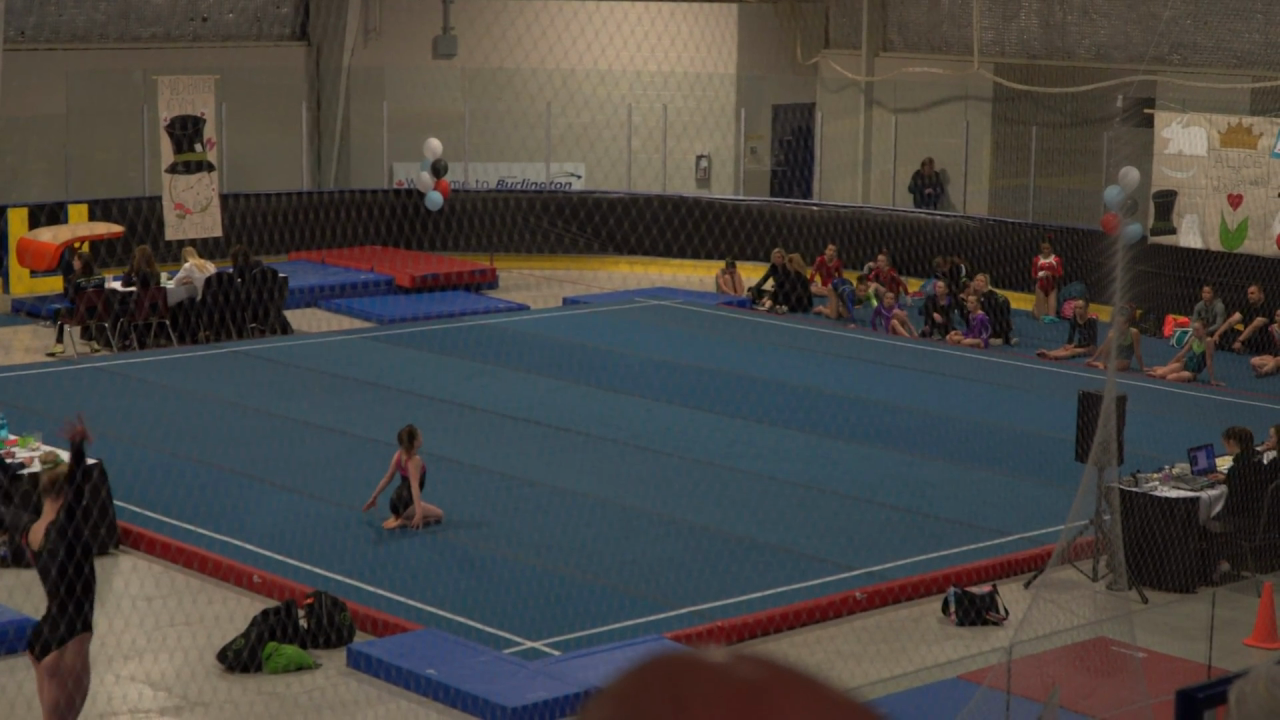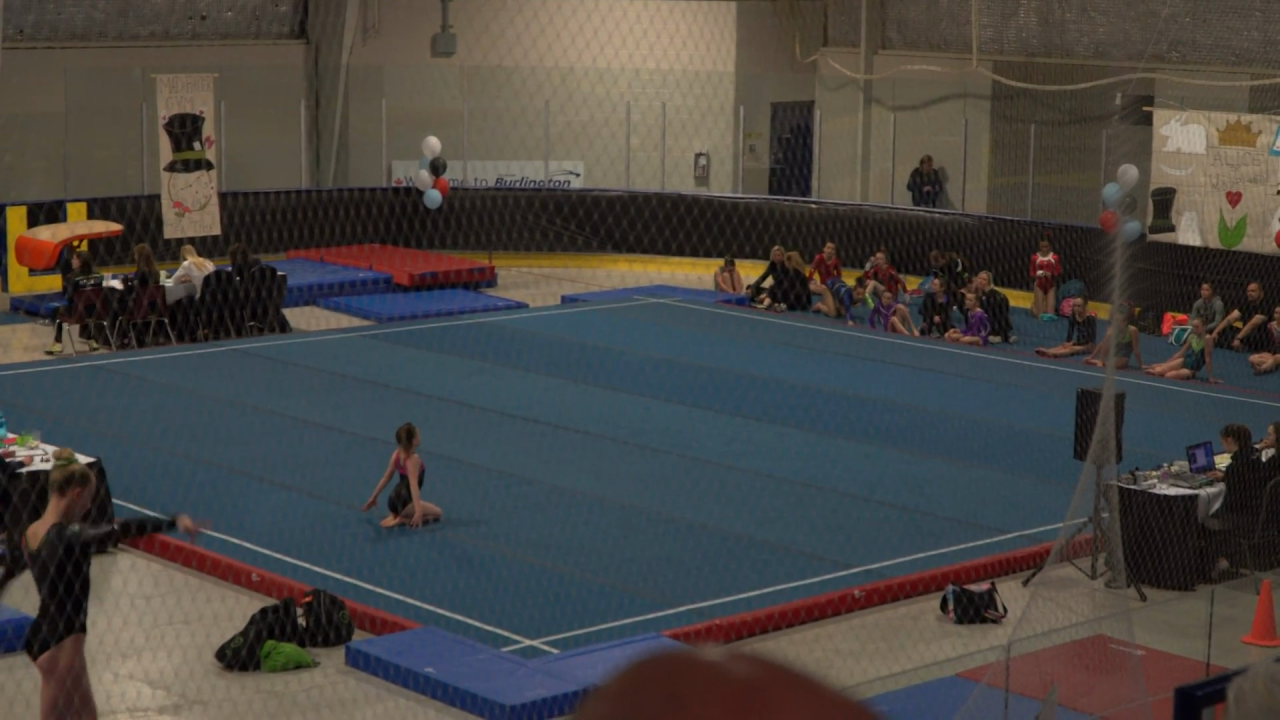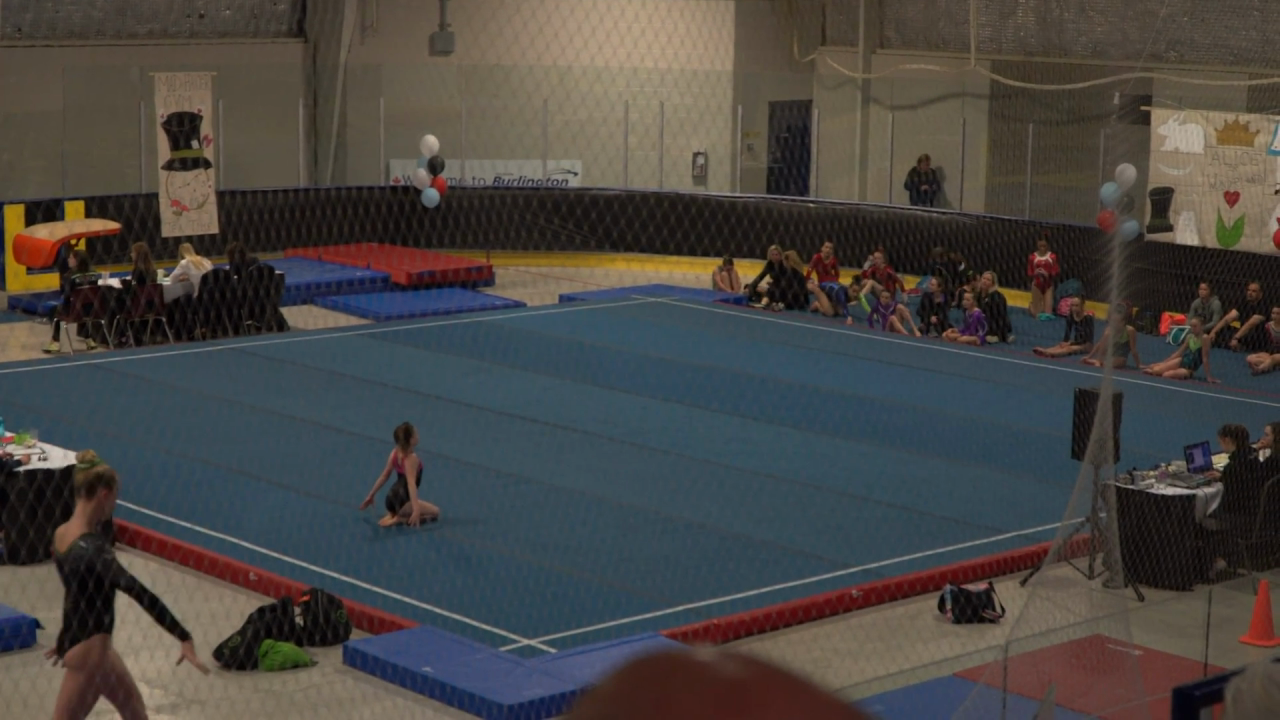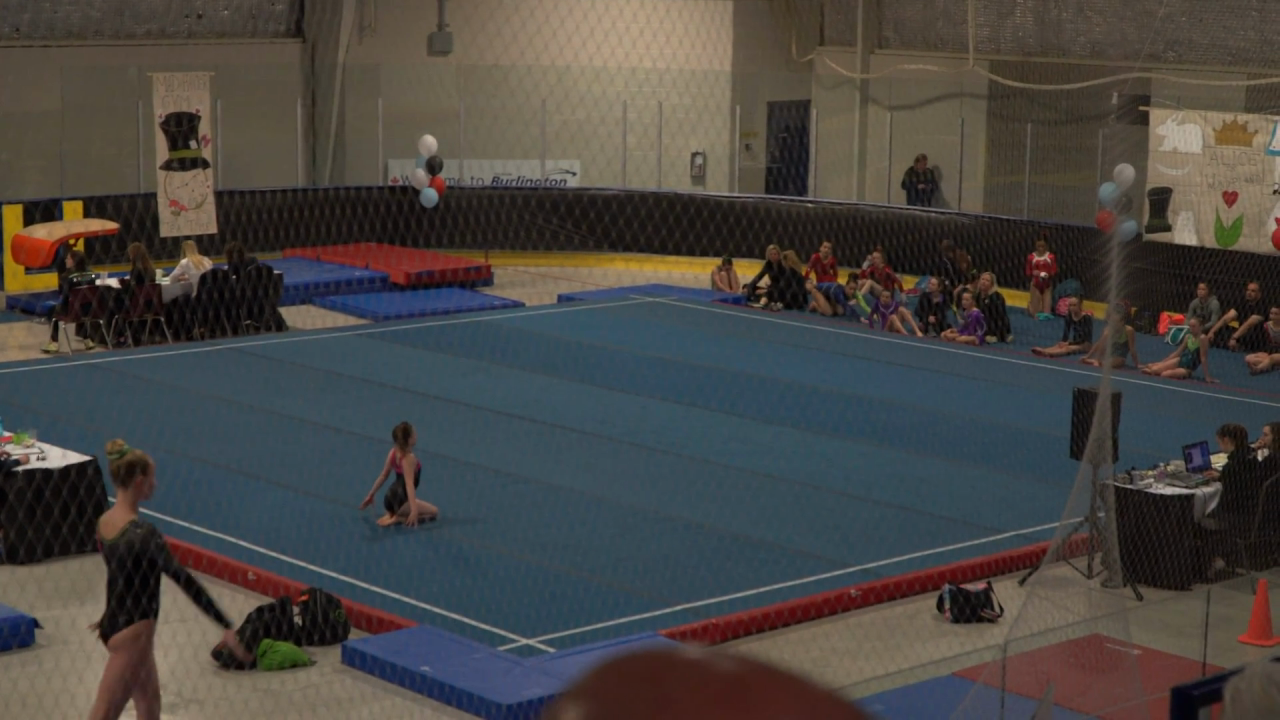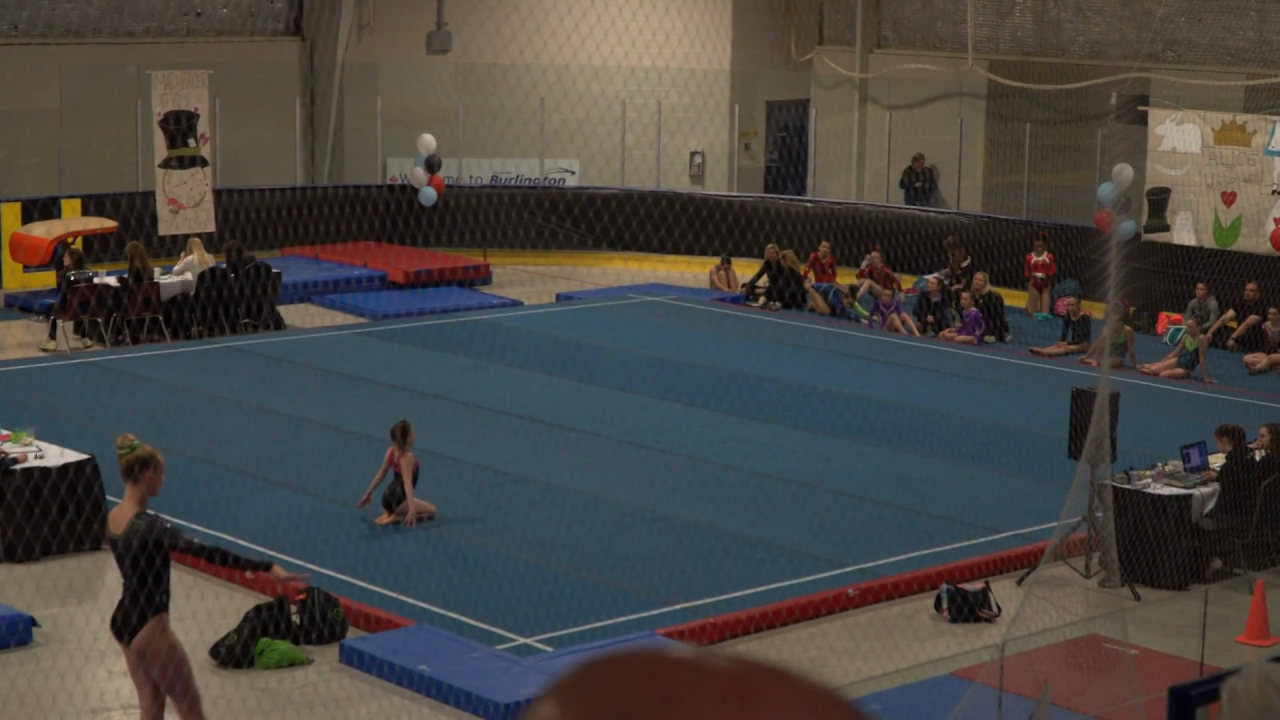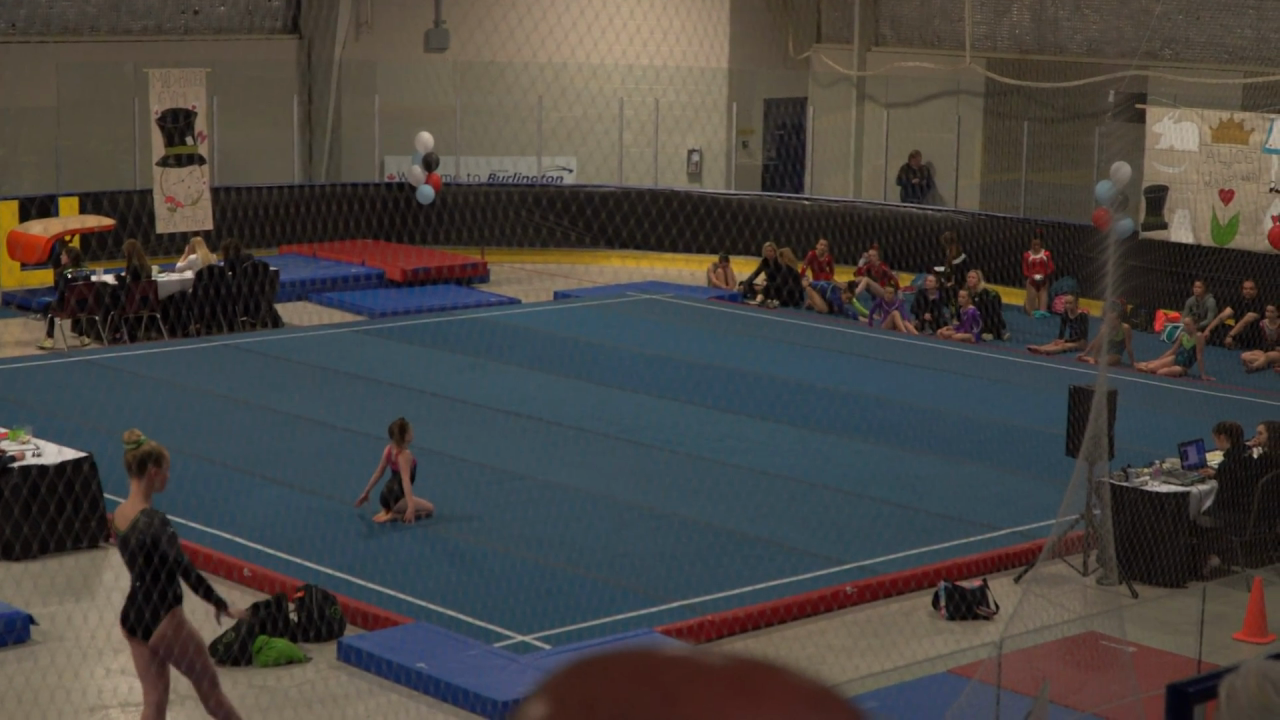
dt=0.3s
person 1, frame 1
left shoulder: (34, 532)
right shoulder: (60, 531)
right elbow: (76, 488)
right wrist: (79, 446)
left hip: (43, 640)
right hip: (67, 646)
person 1, frame 2
left shoulder: (33, 532)
right shoulder: (66, 536)
right elbow: (119, 531)
right wrist: (174, 521)
left hip: (42, 636)
right hip: (61, 645)
person 1, frame 3
left shoulder: (63, 535)
right shoulder: (91, 548)
right elbow: (138, 593)
right wrist: (185, 638)
left hip: (87, 640)
right hip: (89, 647)
person 1, frame 4
left shoulder: (107, 521)
right shoulder: (142, 533)
right elbow: (184, 579)
right wrist: (225, 626)
left hip: (117, 623)
right hip: (133, 632)
person 1, frame 5
left shoulder: (115, 516)
right shoulder: (148, 525)
right elbow: (207, 553)
right wrist: (267, 568)
left hip: (123, 621)
right hip: (149, 627)
person 1, frame 6
left shoulder: (121, 514)
right shoulder: (154, 522)
right elbow: (187, 571)
right wrist: (223, 606)
left hip: (133, 617)
right hip: (163, 620)
right knee: (209, 687)
